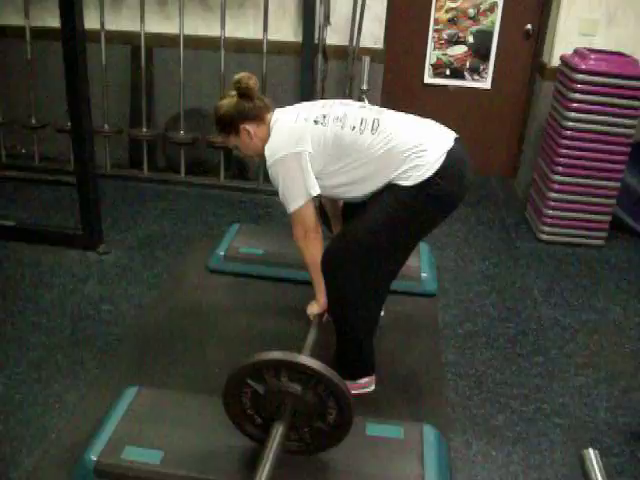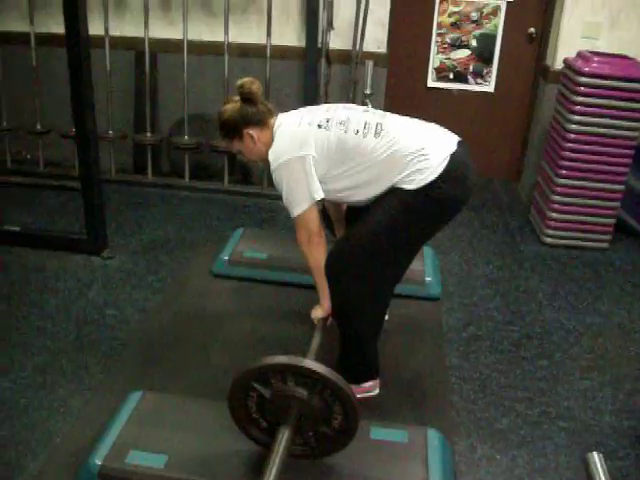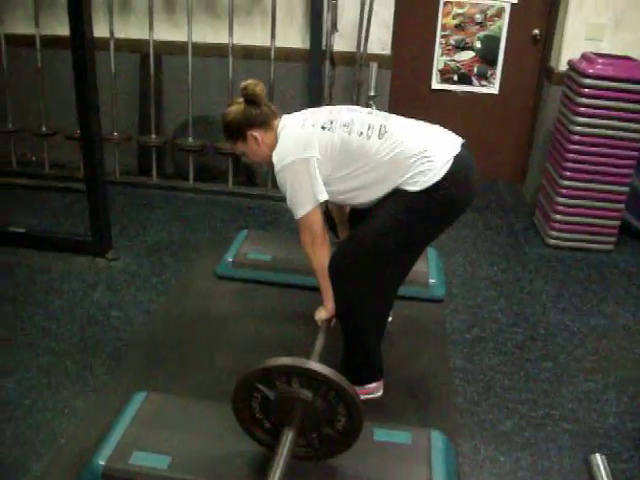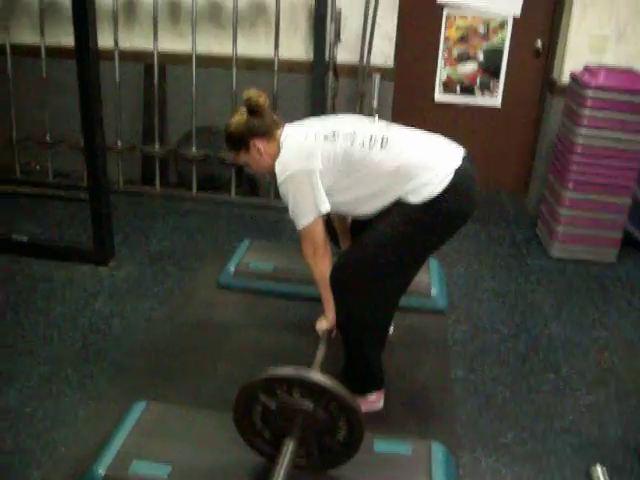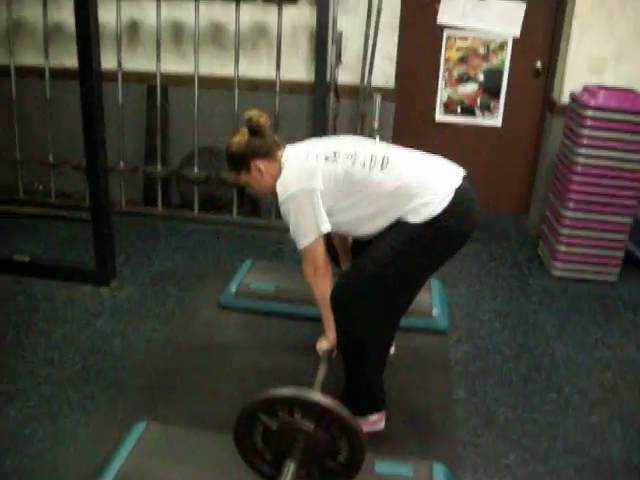
dt=0.1s
person 1, frame 1
left shoulder: (282, 149)
right shoulder: (295, 119)
left elbow: (307, 232)
right elbow: (331, 174)
left wrist: (321, 297)
right wrist: (340, 233)
left hip: (432, 177)
right hip: (441, 150)
left knee: (344, 261)
right knee: (356, 226)
left ankle: (355, 372)
right ankle: (364, 303)
person 1, frame 2
left shoulder: (286, 153)
right shoulder: (299, 124)
left elbow: (310, 236)
right elbow: (334, 181)
left wrist: (325, 301)
right wrist: (343, 237)
left hip: (435, 181)
right hip: (444, 153)
left knee: (347, 265)
right knee: (359, 231)
left ankle: (360, 376)
right ankle: (368, 306)
person 1, frame 3
left shoulder: (290, 155)
right shoulder: (303, 126)
left elbow: (314, 237)
right elbow: (338, 182)
left wrist: (329, 302)
right wrist: (346, 238)
left hip: (437, 182)
right hip: (447, 155)
left knee: (350, 267)
right knee: (363, 229)
left ankle: (363, 378)
right ankle: (373, 307)
person 1, frame 4
left shoulder: (292, 166)
right shoulder: (305, 136)
left elbow: (315, 248)
right elbow: (340, 190)
left wrist: (330, 313)
right wrist: (348, 248)
left hip: (439, 193)
right hip: (449, 165)
left knee: (351, 278)
right knee: (364, 241)
left ankle: (364, 388)
right ankle: (374, 317)
person 1, frame 5
left shoulder: (294, 186)
right shoulder: (306, 157)
left elbow: (316, 268)
right elbow: (340, 214)
left wrist: (331, 332)
right wrist: (349, 268)
left hip: (439, 214)
right hip: (449, 187)
left knee: (352, 297)
right knee: (365, 265)
left ankle: (365, 409)
right ankle: (376, 338)
